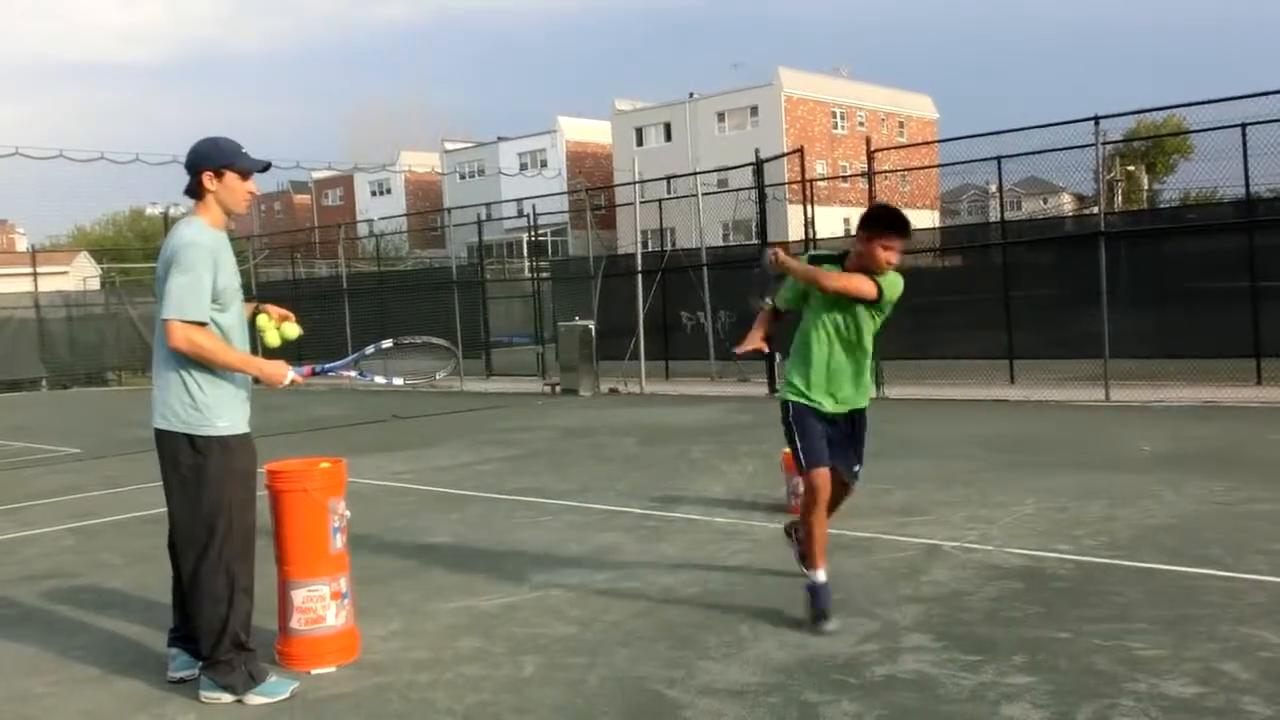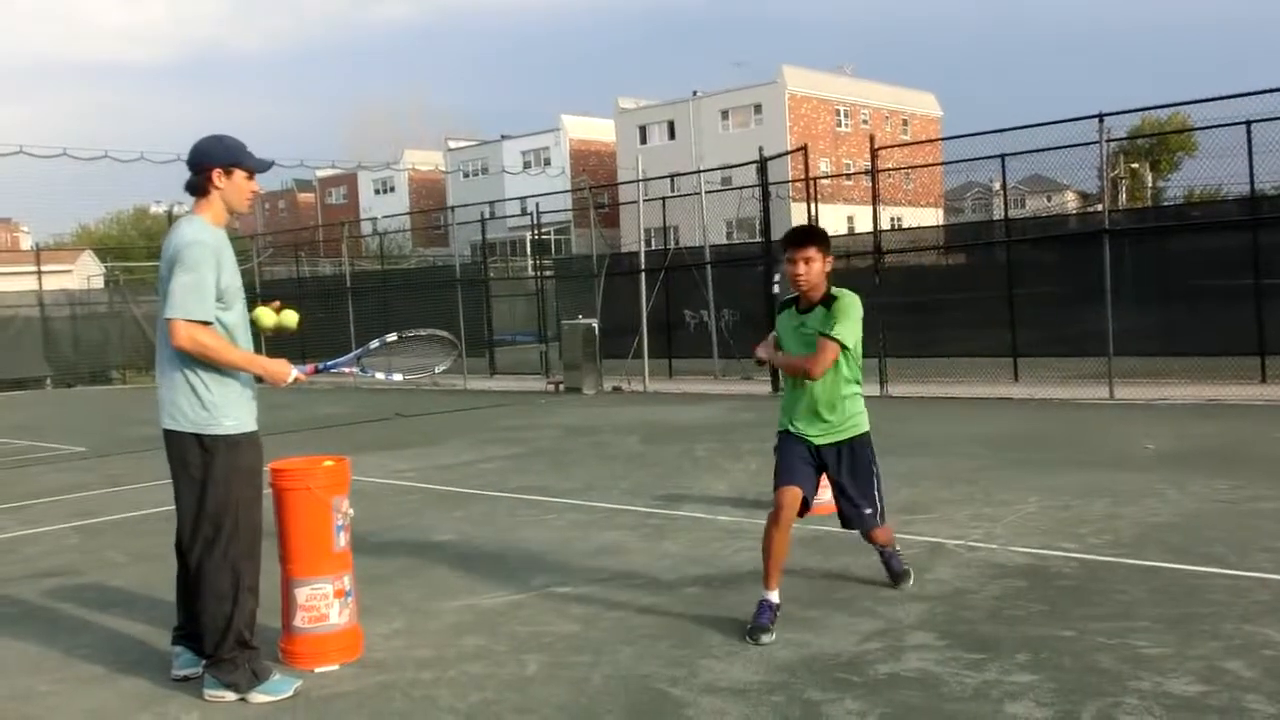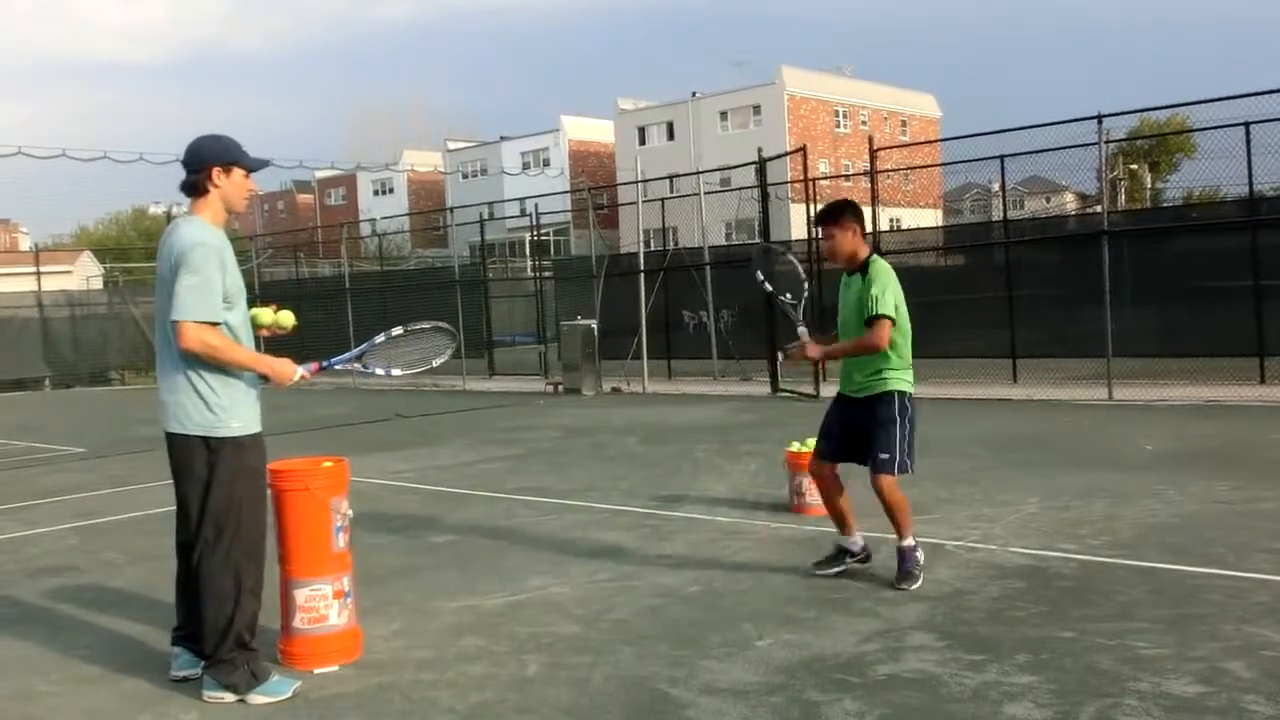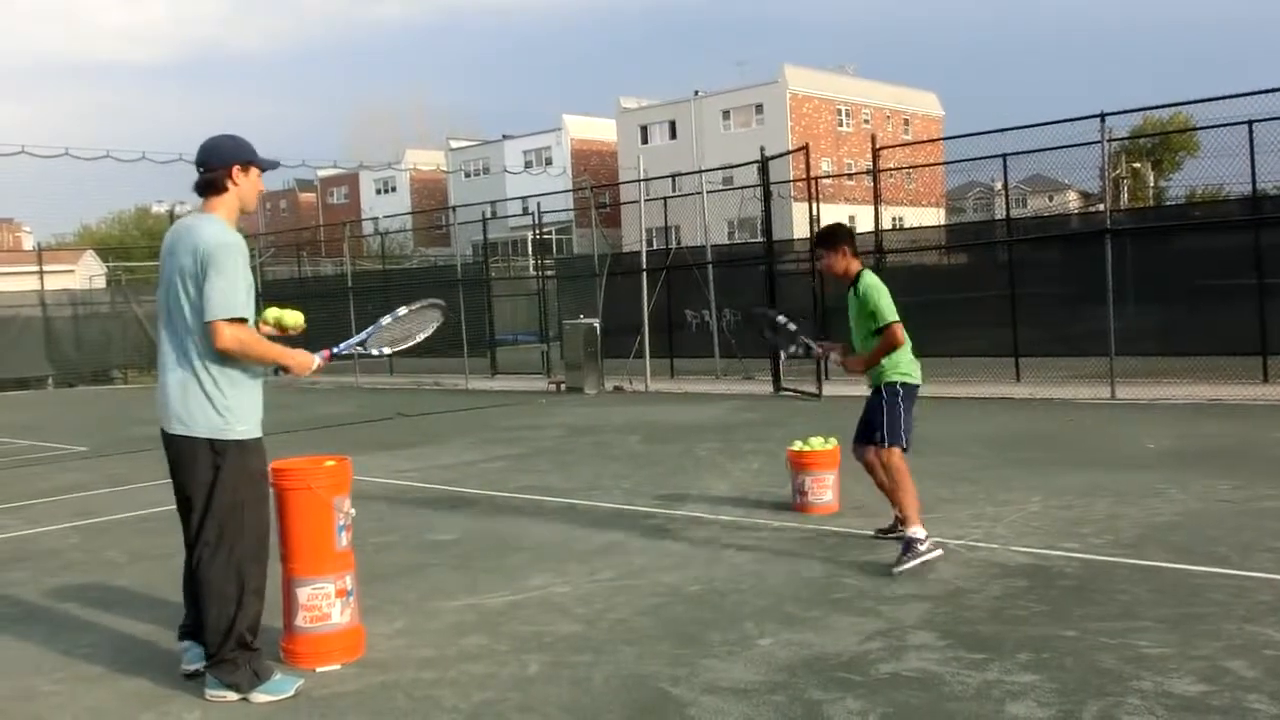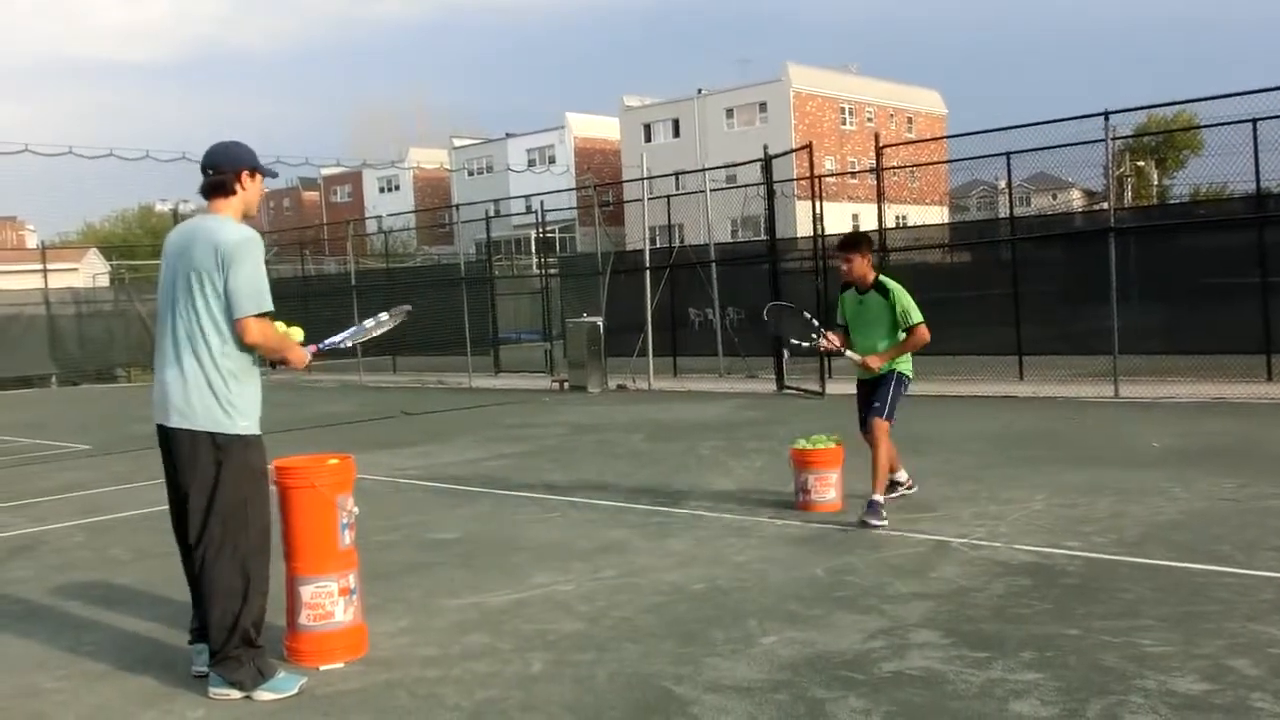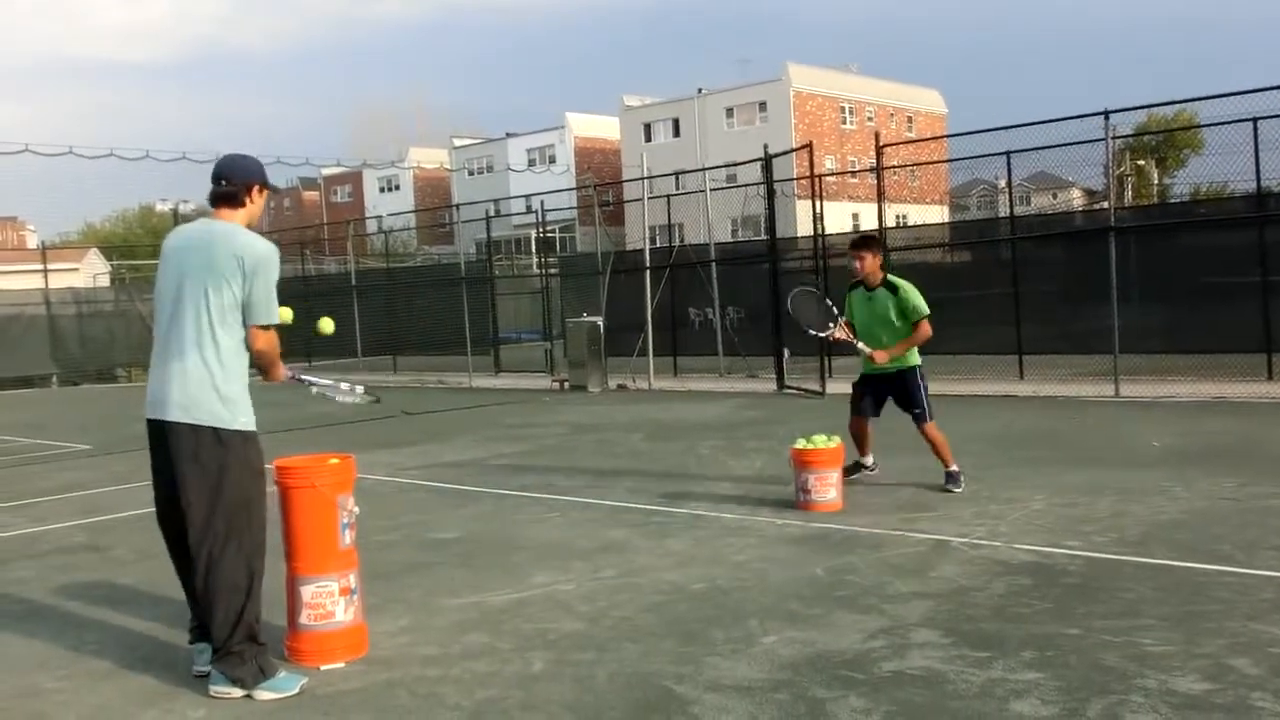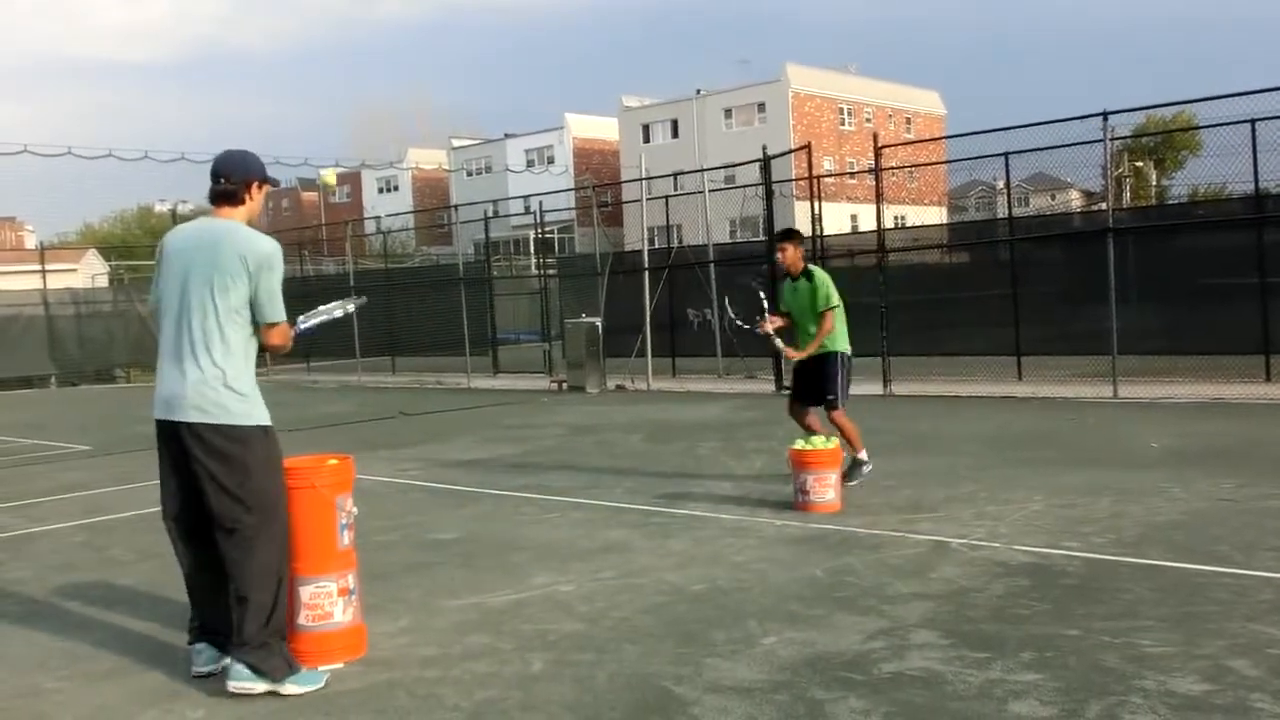
dt=0.4s
person 1, frame 1
left shoulder: (205, 239)
right shoulder: (195, 243)
right elbow: (181, 334)
left wrist: (254, 308)
right wrist: (259, 368)
left hip: (195, 420)
right hip: (208, 424)
left knee: (197, 540)
right knee: (225, 545)
left ankle: (188, 647)
right ankle: (226, 669)
person 1, frame 2
left shoulder: (201, 236)
right shoulder: (199, 242)
right elbow: (185, 333)
left wrist: (251, 317)
right wrist: (263, 366)
left hip: (201, 420)
right hip: (216, 423)
left knee: (202, 538)
right knee: (230, 543)
left ankle: (193, 646)
right ankle: (230, 668)
person 1, frame 3
left shoulder: (186, 234)
right shoulder: (202, 243)
right elbow: (192, 336)
left wrist: (249, 321)
right wrist: (267, 365)
left hip: (196, 420)
right hip: (220, 423)
left knee: (203, 539)
right knee: (233, 544)
left ankle: (191, 646)
right ankle: (229, 669)
person 1, frame 4
left shoulder: (181, 232)
right shoulder: (223, 241)
right elbow: (225, 337)
left wrist: (257, 327)
right wrist: (286, 355)
left hip: (184, 416)
right hip: (220, 422)
left knee: (206, 537)
right knee: (235, 542)
left ankle: (198, 641)
right ankle: (232, 668)
person 1, frame 5
left shoulder: (179, 237)
right shoulder: (239, 239)
right elbow: (251, 330)
left wrist: (271, 341)
right wrist: (289, 350)
left hip: (176, 412)
right hip: (219, 417)
left knee: (200, 536)
right knee: (236, 540)
left ankle: (208, 642)
right ankle: (236, 666)
person 1, frame 6
left shoulder: (176, 240)
right shoulder: (256, 249)
right elbow: (260, 340)
right wrist: (274, 368)
left hip: (165, 407)
right hip: (216, 413)
left knee: (188, 531)
right knee: (233, 537)
left ankle: (207, 641)
right ankle: (236, 664)
person 1, frame 7
left shoulder: (172, 240)
right shoulder: (259, 248)
right elbow: (273, 336)
right wrist: (287, 337)
left hip: (171, 407)
right hip: (229, 410)
left knee: (195, 531)
right knee: (260, 529)
left ankle: (209, 642)
right ankle: (258, 659)
person 2, frame 1
left shoulder: (891, 284)
right shoulder: (814, 266)
left elbow: (832, 284)
right elbow: (773, 309)
left wrist: (786, 263)
right wrist: (758, 333)
left hip: (850, 401)
right hip: (802, 396)
left knee: (842, 484)
right knee: (819, 483)
left ankle: (802, 529)
right ankle: (817, 582)
person 2, frame 2
left shoulder: (846, 304)
right shoulder: (784, 313)
left elbow: (815, 368)
left wrist: (768, 355)
left hip: (847, 431)
right hip: (798, 430)
left knee: (872, 529)
right knee: (783, 506)
left ankle: (888, 548)
right ankle: (769, 600)
person 2, frame 3
left shoulder: (880, 275)
right shoulder: (848, 276)
left elbow: (879, 339)
left wrist: (823, 351)
right wrist: (819, 350)
left hip: (887, 390)
right hip: (852, 390)
left knee: (883, 480)
right knee: (820, 468)
left ankle: (908, 549)
right ankle: (853, 546)
person 2, frame 4
left shoulder: (867, 286)
right shoulder: (859, 286)
left elbow: (896, 337)
left wrist: (861, 363)
right wrist: (843, 350)
left hip: (895, 380)
right hip: (886, 381)
left knee: (889, 455)
right knee: (863, 451)
left ankle: (919, 539)
right ankle: (905, 517)
person 2, frame 5
left shoulder: (892, 292)
right shoulder: (846, 293)
left elbow: (922, 335)
right elbow: (846, 332)
left wrist: (882, 358)
right wrist: (837, 340)
left hip: (894, 371)
right hip: (867, 374)
left knee: (877, 427)
right knee: (872, 433)
left ankle: (876, 502)
right ankle: (900, 479)
person 2, frame 6
left shoulder: (901, 290)
right shoulder: (854, 291)
left elbow: (925, 331)
right elbow: (854, 326)
left wrist: (889, 353)
right wrist: (844, 333)
left hip: (905, 367)
right hip: (872, 369)
left knee: (925, 426)
right knee: (857, 422)
left ankle: (952, 470)
right ankle: (866, 462)
person 2, frame 7
left shoulder: (818, 278)
right shoulder: (787, 283)
left elbow: (828, 322)
right elbow: (790, 318)
left wrist: (804, 352)
right wrist: (775, 322)
left hip: (832, 351)
right hip: (804, 355)
left knee: (835, 413)
right knee: (797, 409)
left ankle: (861, 459)
